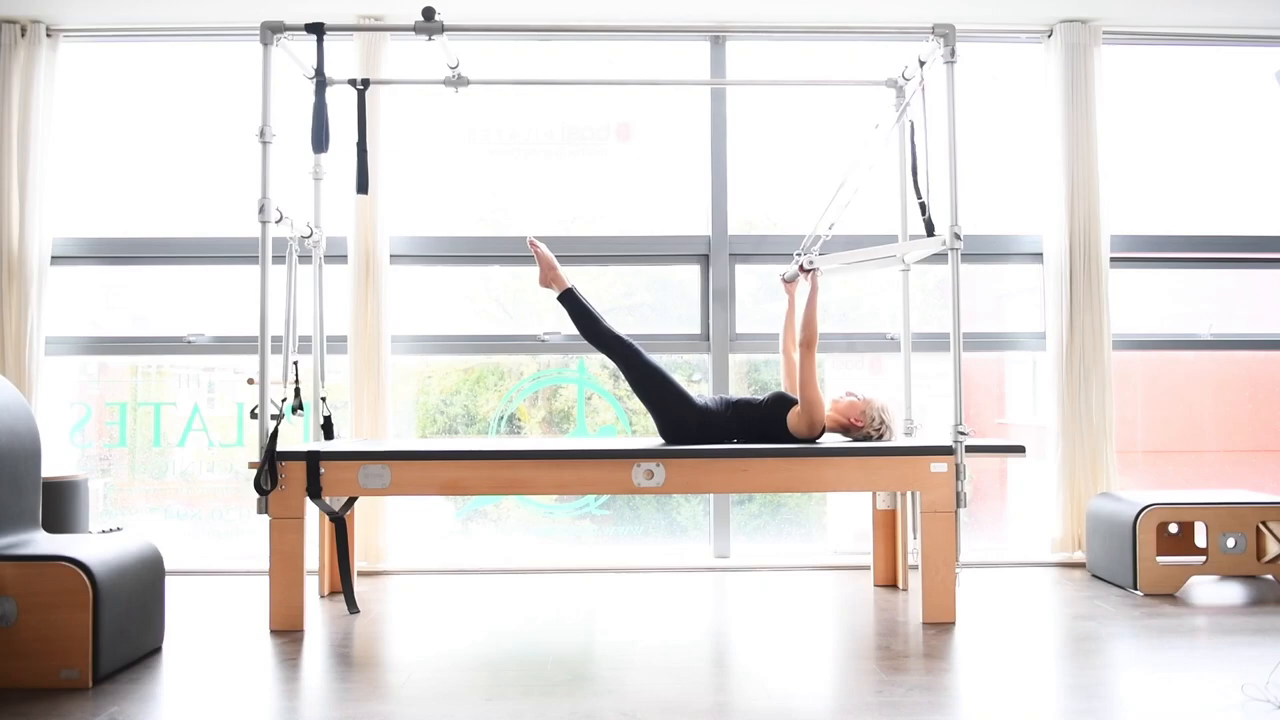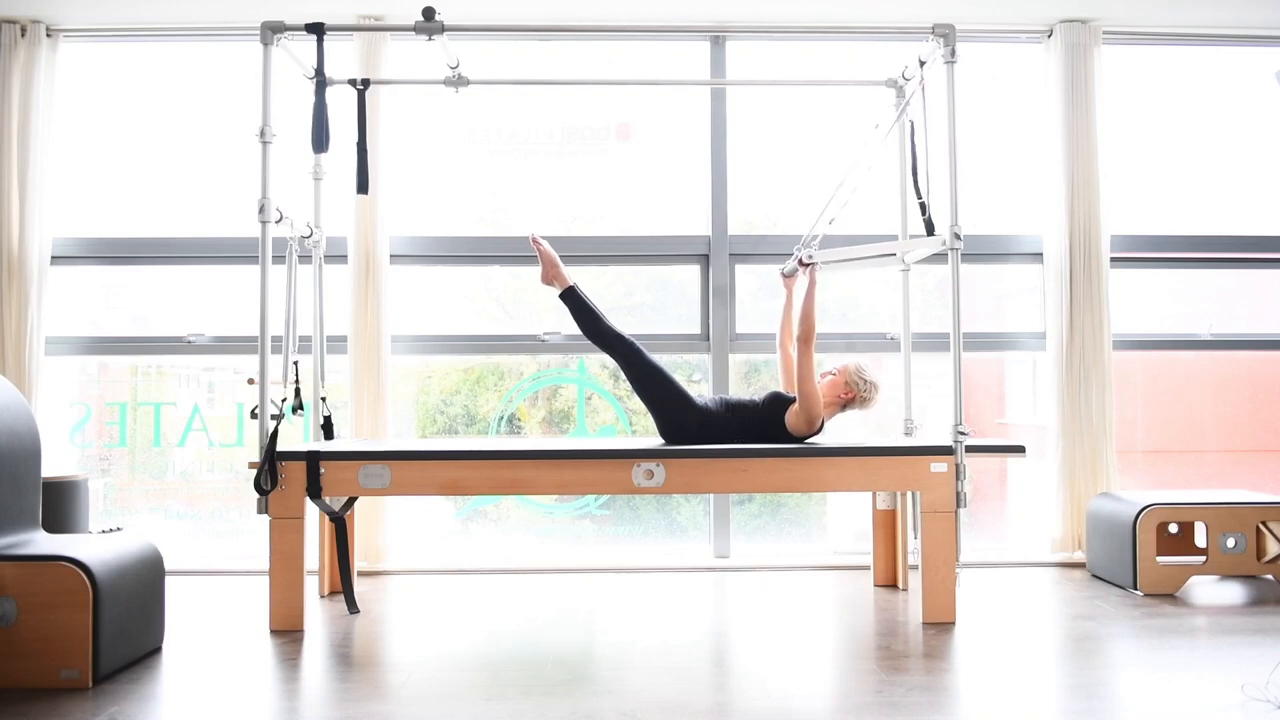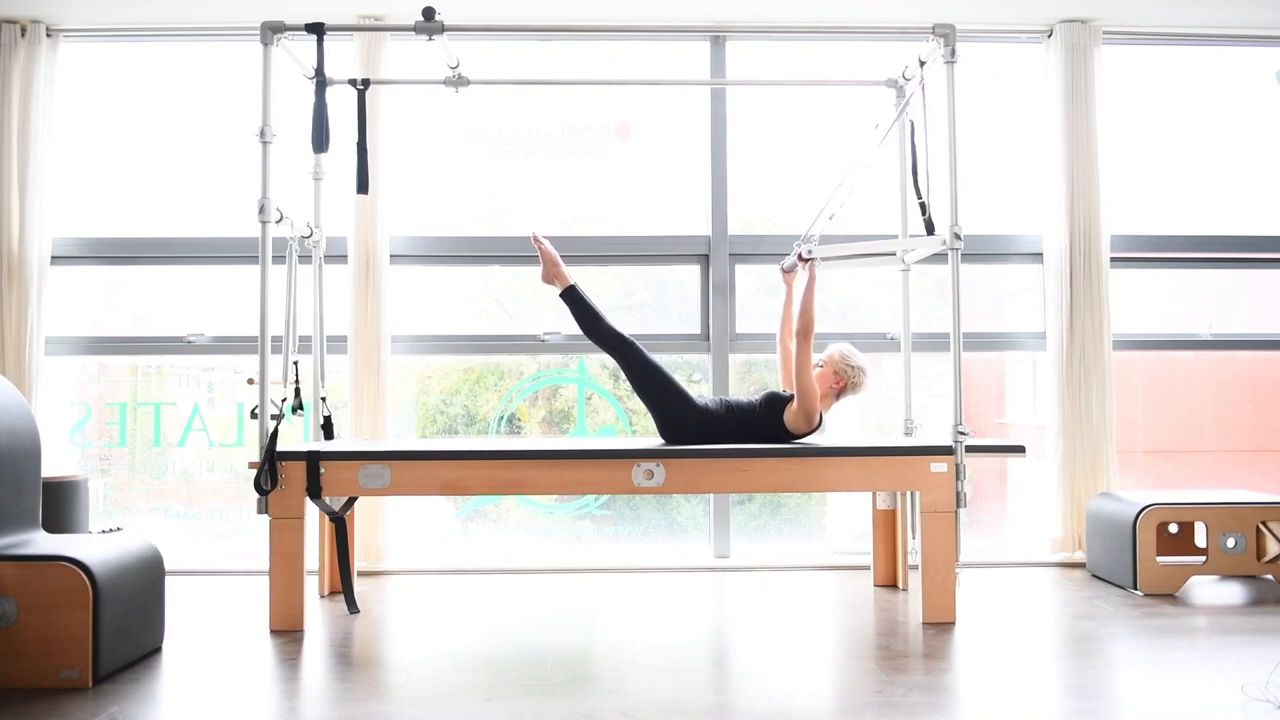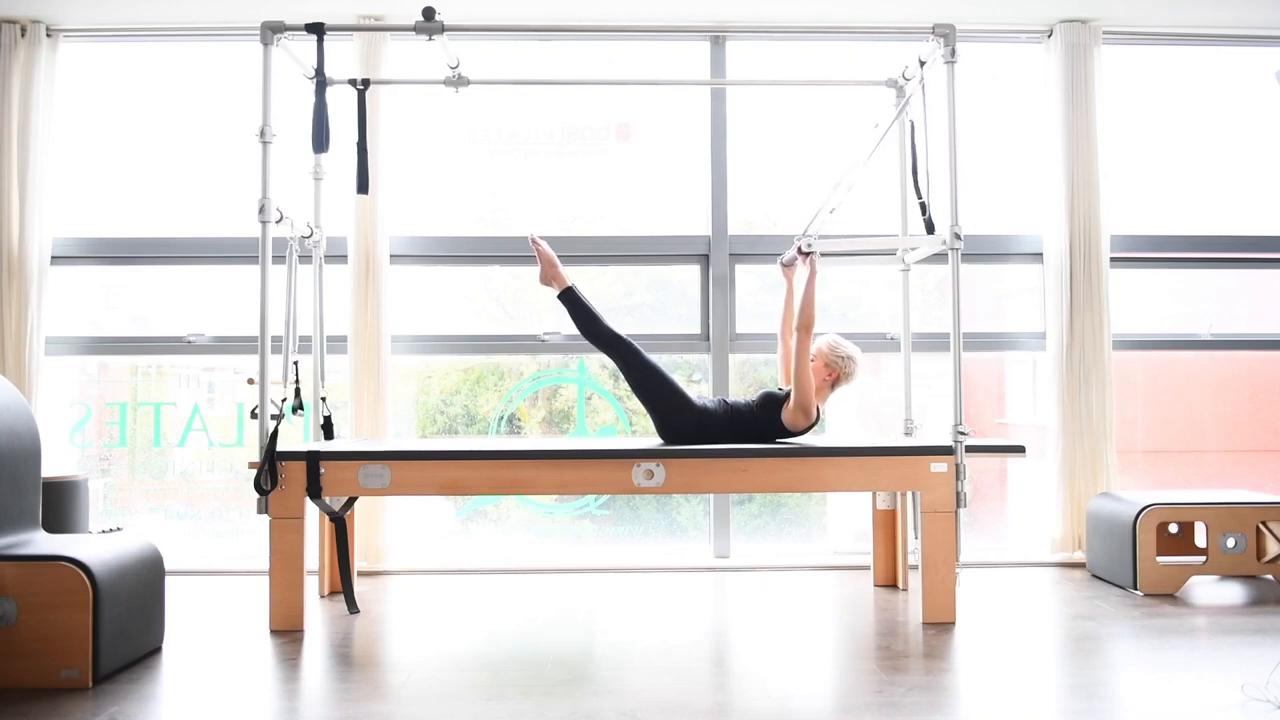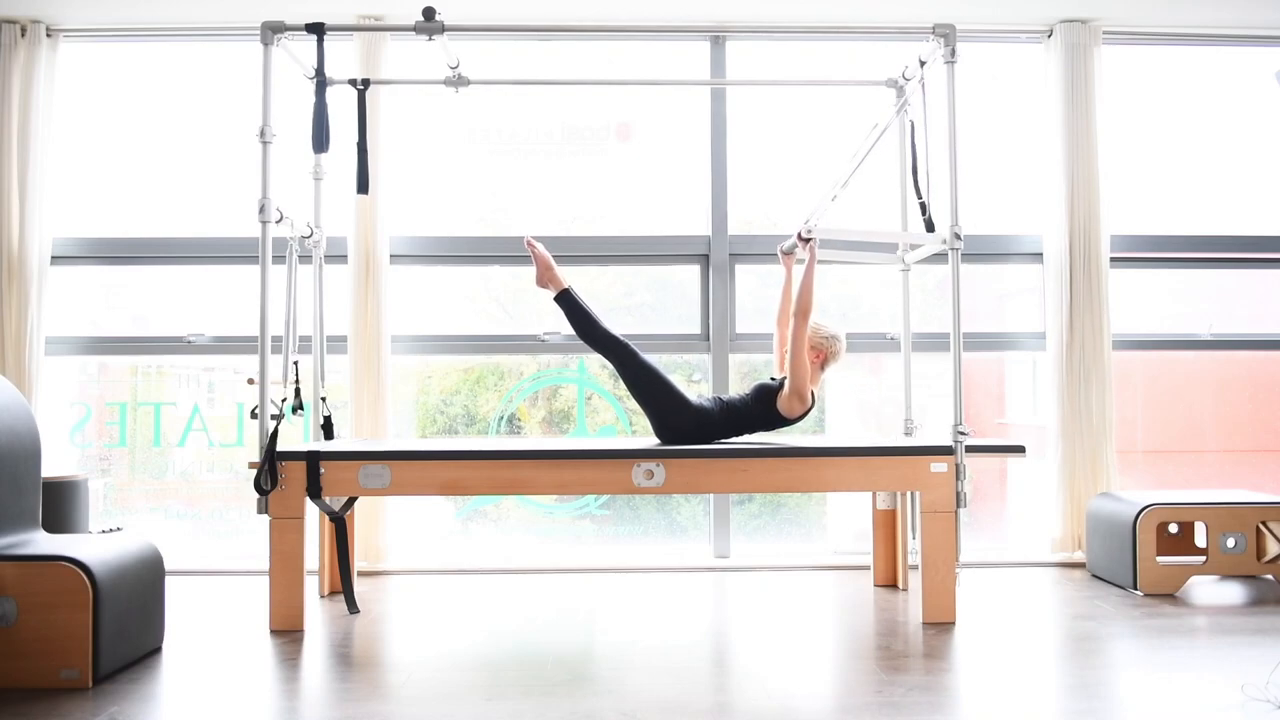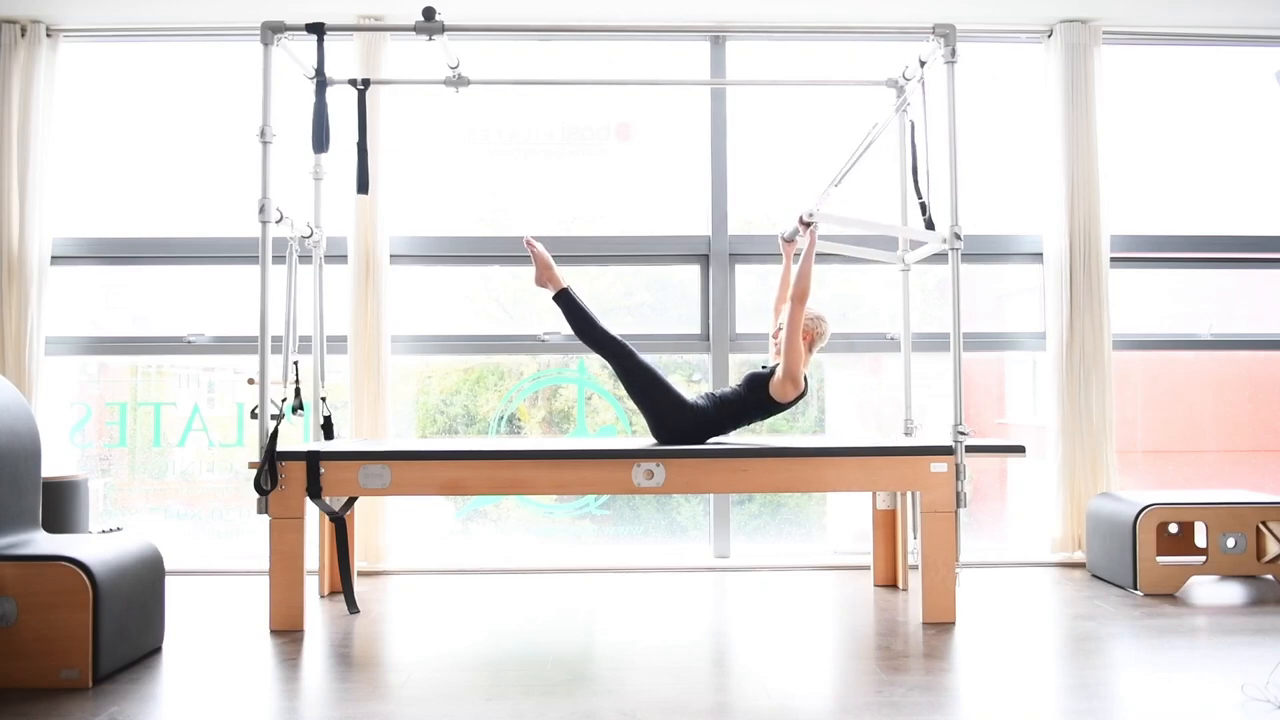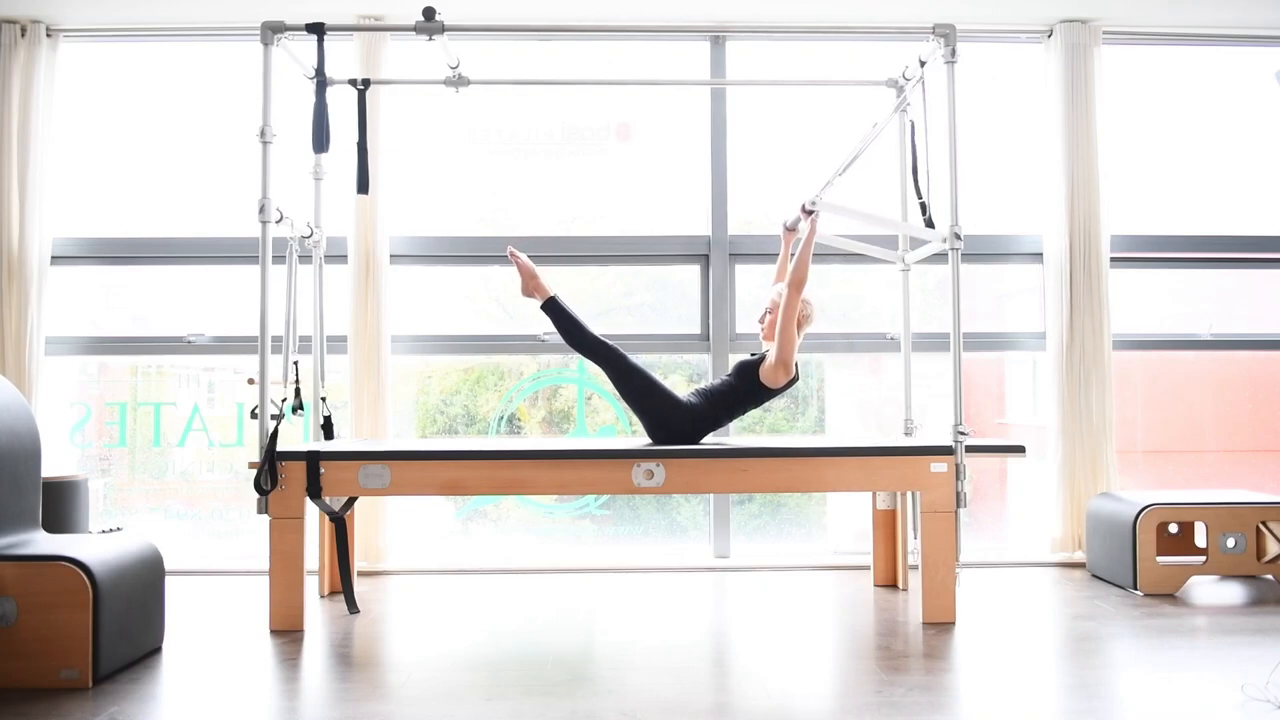
dt=0.7s
person 1, frame 1
left shoulder: (811, 423)
right shoulder: (807, 417)
left elbow: (806, 347)
right elbow: (789, 350)
left wrist: (814, 290)
right wrist: (791, 296)
left hip: (695, 424)
right hip: (698, 419)
left knee: (622, 347)
right knee: (621, 346)
left ankle: (560, 283)
person 1, frame 2
left shoulder: (809, 417)
right shoulder: (799, 411)
left elbow: (804, 342)
right elbow: (787, 345)
left wrist: (812, 284)
right wrist: (789, 291)
left hip: (695, 425)
right hip: (695, 421)
left knee: (623, 346)
right knee: (622, 346)
left ankle: (561, 280)
person 1, frame 3
left shoulder: (807, 413)
right shoulder: (796, 406)
left elbow: (803, 338)
right elbow: (786, 341)
left wrist: (811, 280)
right wrist: (789, 287)
left hip: (693, 424)
right hip: (696, 421)
left knee: (623, 345)
left ankle: (562, 280)
person 1, frame 4
left shoulder: (804, 410)
right shoulder: (794, 400)
left elbow: (803, 332)
right elbow: (787, 336)
left wrist: (811, 276)
right wrist: (790, 282)
left hip: (693, 426)
right hip: (694, 423)
left knee: (623, 348)
left ankle: (560, 281)
person 1, frame 5
left shoulder: (799, 396)
right shoulder: (786, 388)
left elbow: (801, 318)
right elbow: (784, 324)
left wrist: (811, 262)
right wrist: (788, 270)
left hip: (691, 424)
right hip: (692, 423)
left knee: (620, 349)
left ankle: (556, 283)
person 1, frame 6
left shoulder: (791, 380)
right shoulder: (780, 375)
left elbow: (798, 303)
right elbow: (783, 308)
left wrist: (810, 247)
right wrist: (788, 258)
left hip: (685, 424)
right hip: (685, 425)
left knee: (617, 350)
left ankle: (556, 282)
person 1, frame 7
left shoulder: (782, 365)
right shoulder: (771, 360)
left elbow: (794, 291)
right elbow: (780, 294)
left wrist: (810, 233)
right wrist: (786, 244)
left hip: (681, 424)
right hip: (682, 425)
left knee: (609, 354)
left ankle: (542, 290)
